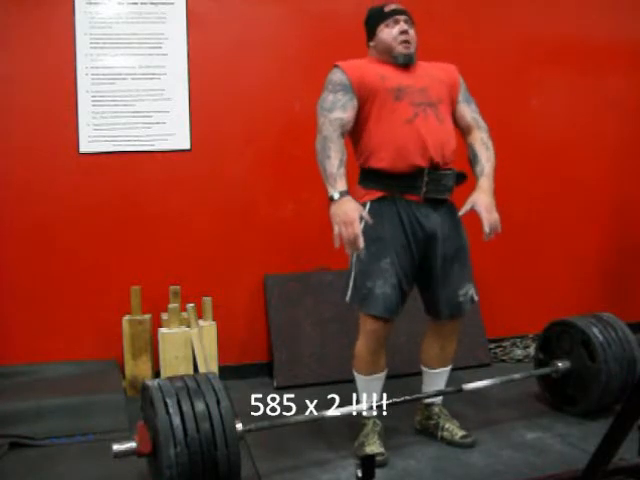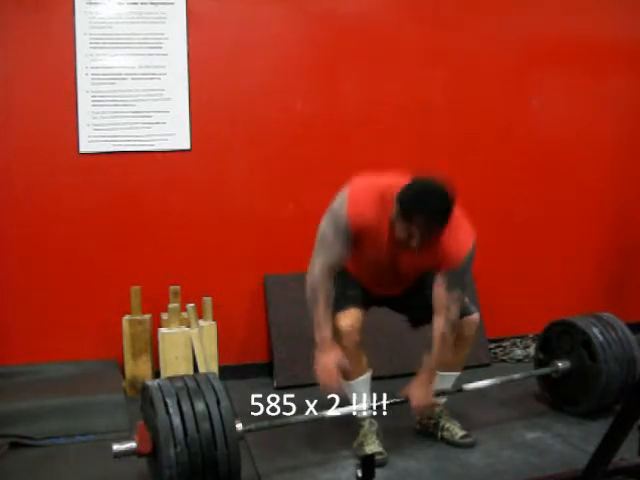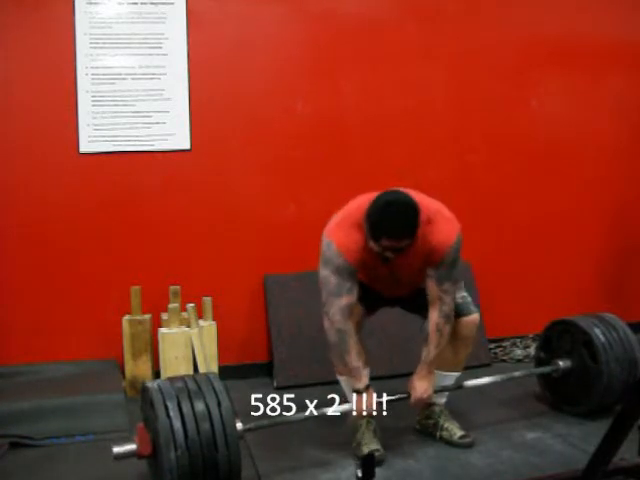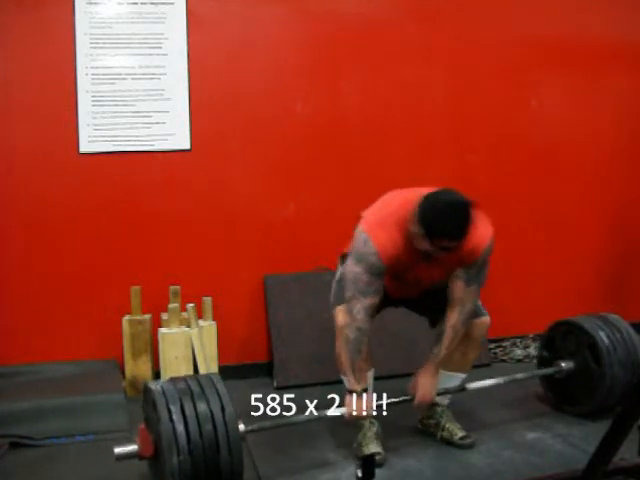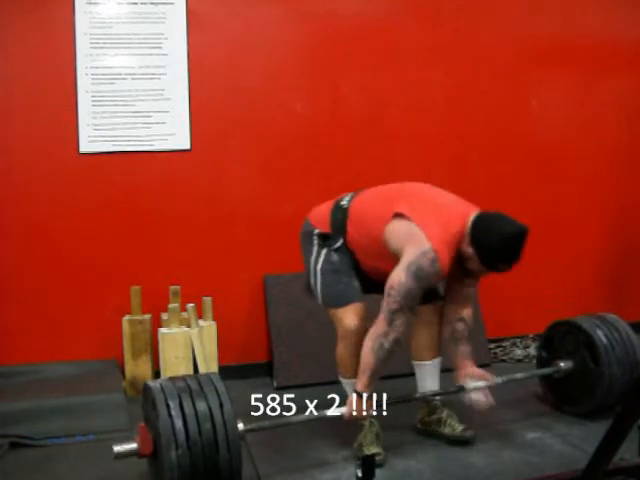
dt=0.5s
person 1, frame 1
left shoulder: (445, 75)
right shoulder: (350, 75)
left elbow: (477, 130)
right elbow: (329, 134)
left wrist: (485, 187)
right wrist: (339, 196)
left hip: (442, 208)
right hip: (385, 207)
left knee: (449, 316)
right knee: (376, 321)
left ankle: (431, 410)
right ankle: (369, 423)
person 1, frame 2
left shoulder: (458, 238)
right shoulder: (358, 201)
left elbow: (445, 312)
right elbow: (320, 270)
left wrist: (426, 379)
right wrist: (324, 346)
left hip: (411, 282)
right hip: (355, 275)
left knee: (468, 321)
right knee: (348, 324)
left ankle: (434, 411)
right ankle: (366, 423)
person 1, frame 3
left shoulder: (444, 232)
right shoulder: (342, 236)
left elbow: (440, 306)
right elbow: (336, 319)
left wrist: (425, 372)
right wrist: (360, 389)
left hip: (419, 280)
right hip: (364, 280)
left knee: (467, 321)
right knee: (344, 321)
left ankle: (433, 411)
right ankle: (365, 420)
person 1, frame 4
left shoulder: (478, 236)
right shoulder: (376, 235)
left elbow: (460, 308)
right elbow: (358, 318)
left wrist: (431, 370)
right wrist: (358, 389)
right hip: (374, 275)
left knee: (478, 323)
right knee: (346, 322)
left ankle: (435, 411)
right ankle: (368, 423)
person 1, frame 5
left shoulder: (473, 236)
right shoulder: (430, 252)
left elbow: (459, 307)
right elbow: (391, 324)
left wrist: (465, 366)
right wrist: (362, 392)
left hip: (372, 238)
right hip: (330, 235)
left knee: (431, 309)
right knee: (352, 324)
left ankle: (432, 411)
right ankle: (366, 424)
